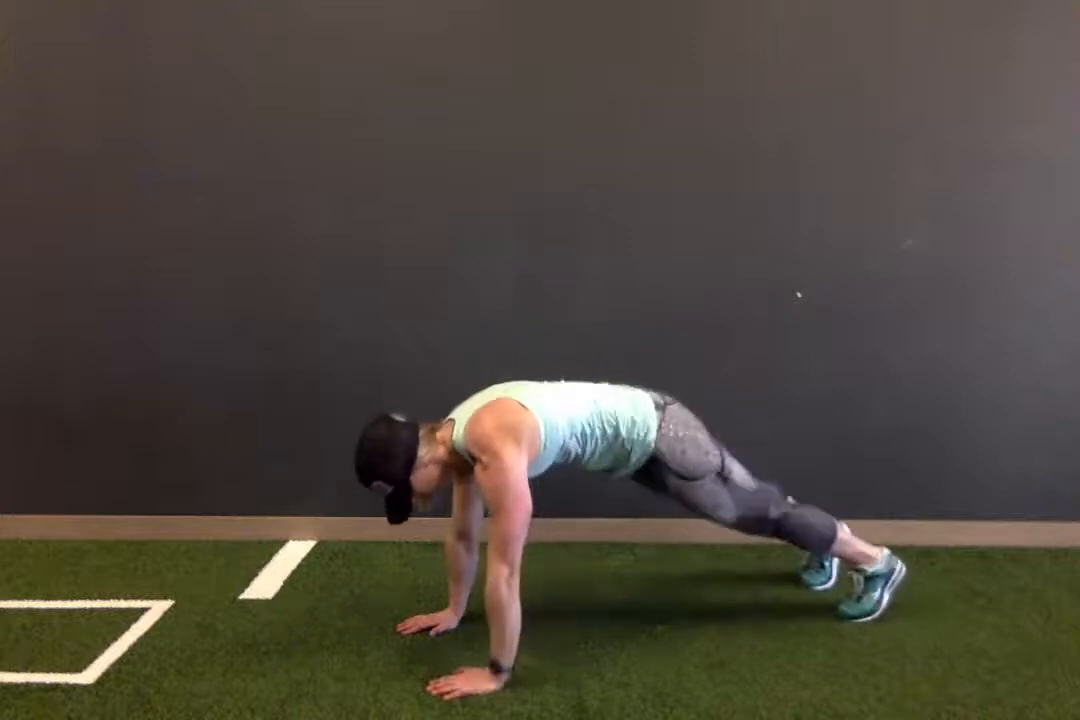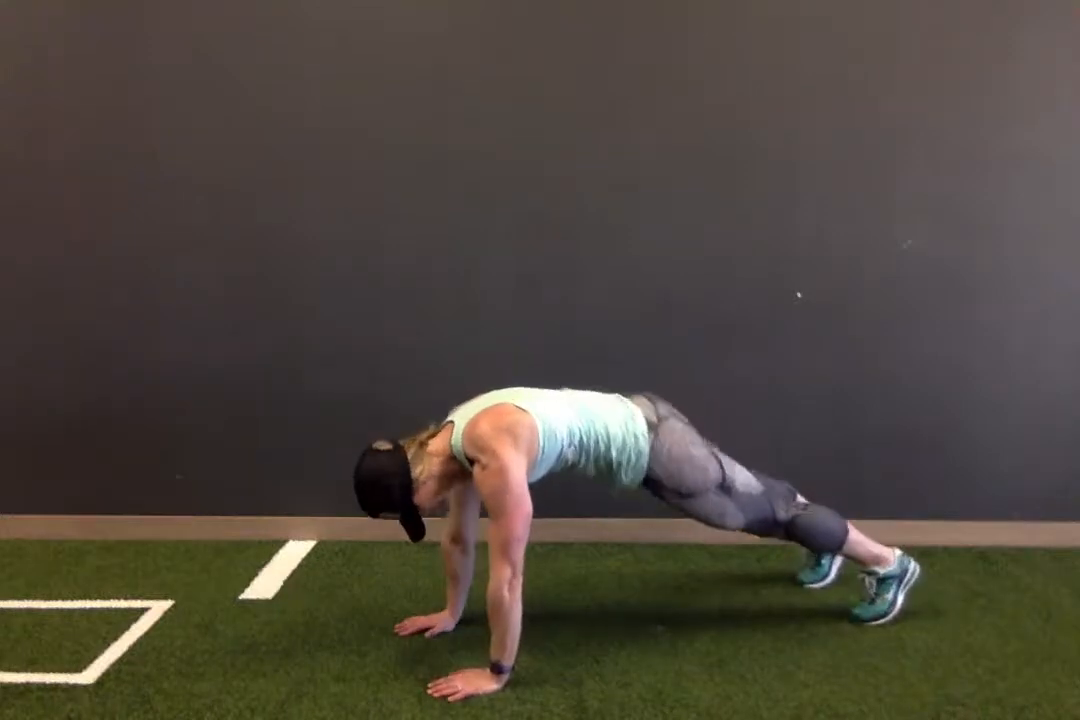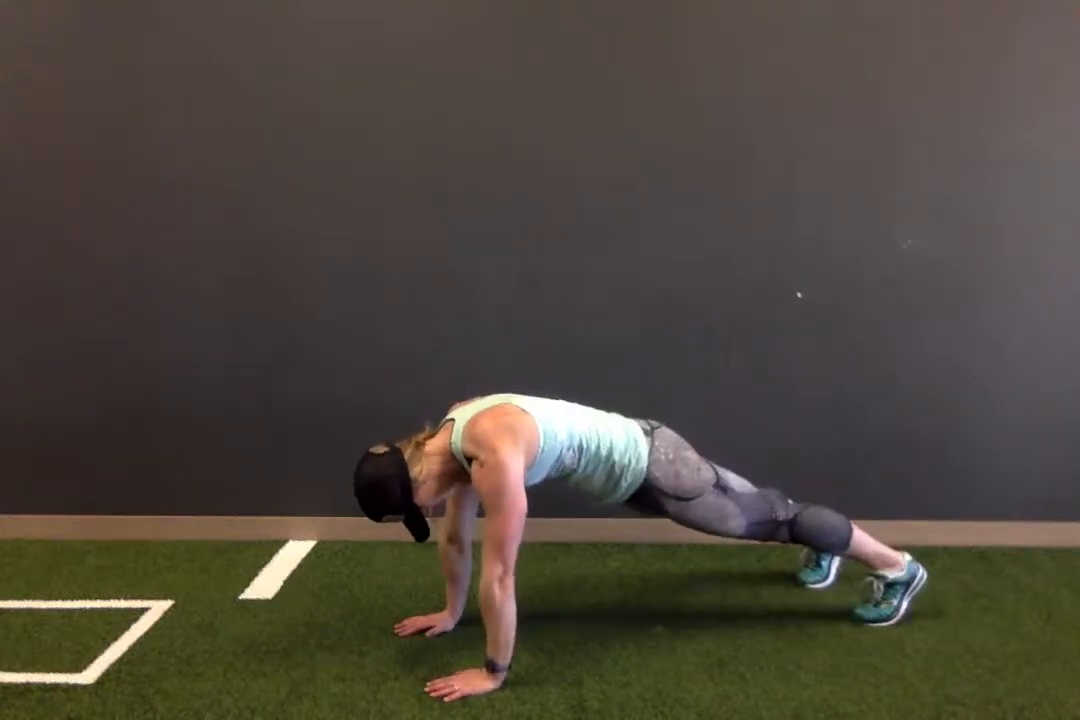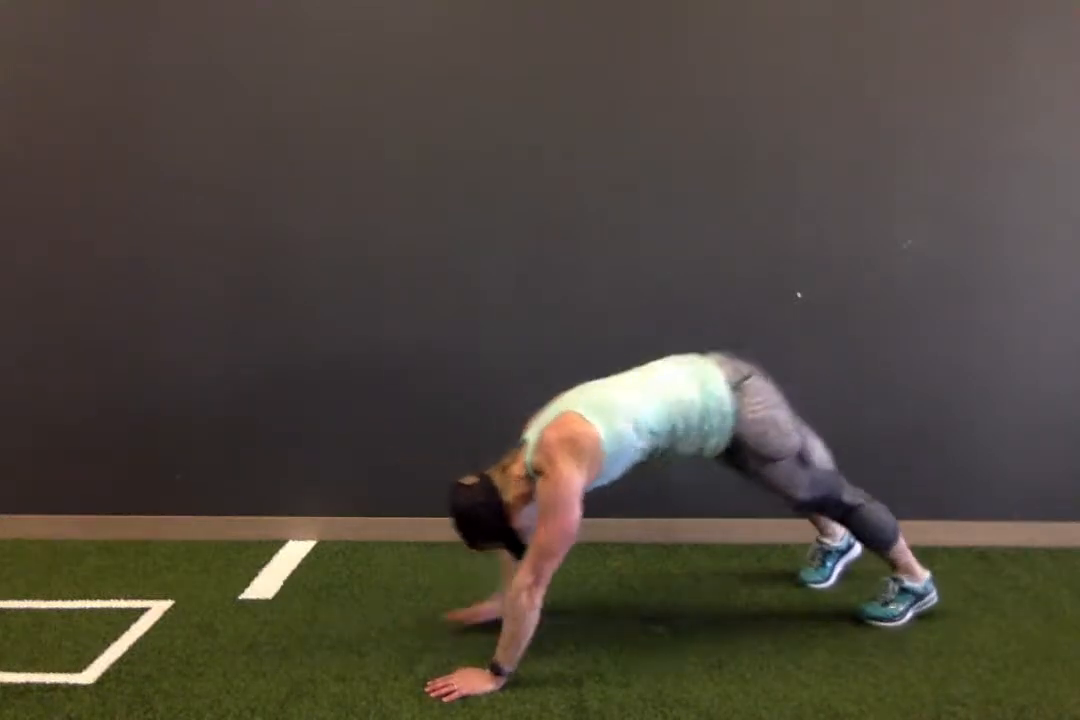
dt=0.5s
person 1, frame 1
left shoulder: (493, 449)
right shoulder: (457, 437)
left elbow: (504, 571)
right elbow: (463, 535)
left wrist: (496, 672)
right wrist: (453, 611)
left hip: (654, 429)
right hip: (634, 412)
left knee: (757, 507)
right knee: (742, 501)
left ankle: (875, 565)
right ankle: (819, 549)
person 1, frame 2
left shoulder: (493, 454)
right shoulder: (454, 438)
left elbow: (506, 573)
right elbow: (458, 537)
left wrist: (496, 673)
right wrist: (450, 613)
left hip: (650, 442)
right hip: (635, 422)
left knee: (760, 513)
right knee: (742, 492)
left ankle: (888, 564)
right ankle: (805, 510)
person 1, frame 3
left shoulder: (491, 452)
right shoulder: (453, 437)
left elbow: (498, 572)
right elbow: (454, 536)
left wrist: (493, 672)
right wrist: (451, 612)
left hip: (644, 463)
right hip: (627, 459)
left knee: (763, 515)
right knee: (748, 505)
left ankle: (897, 568)
right ankle: (821, 548)
person 1, frame 4
left shoulder: (560, 467)
right shoulder: (530, 450)
left elbow: (534, 581)
right elbow: (516, 525)
left wrist: (495, 674)
right wrist: (506, 599)
left hip: (735, 404)
right hip: (706, 381)
left knee: (828, 491)
left ankle: (914, 581)
right ankle: (834, 544)
